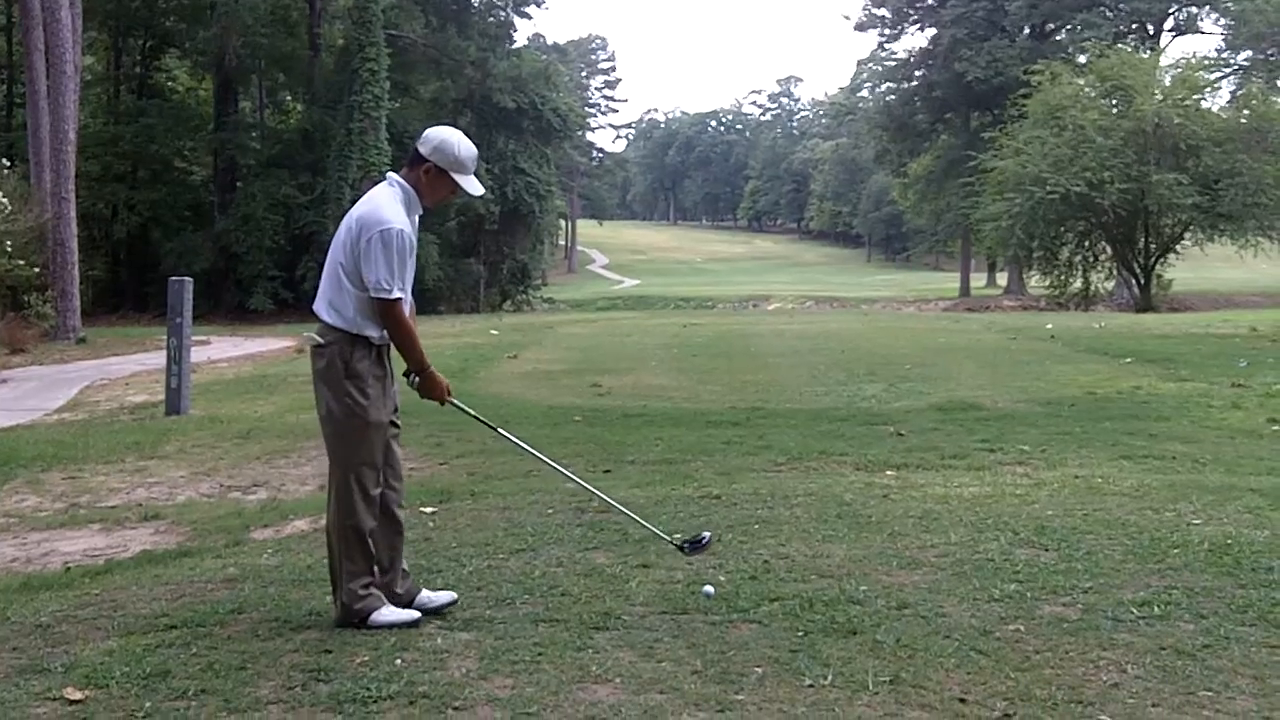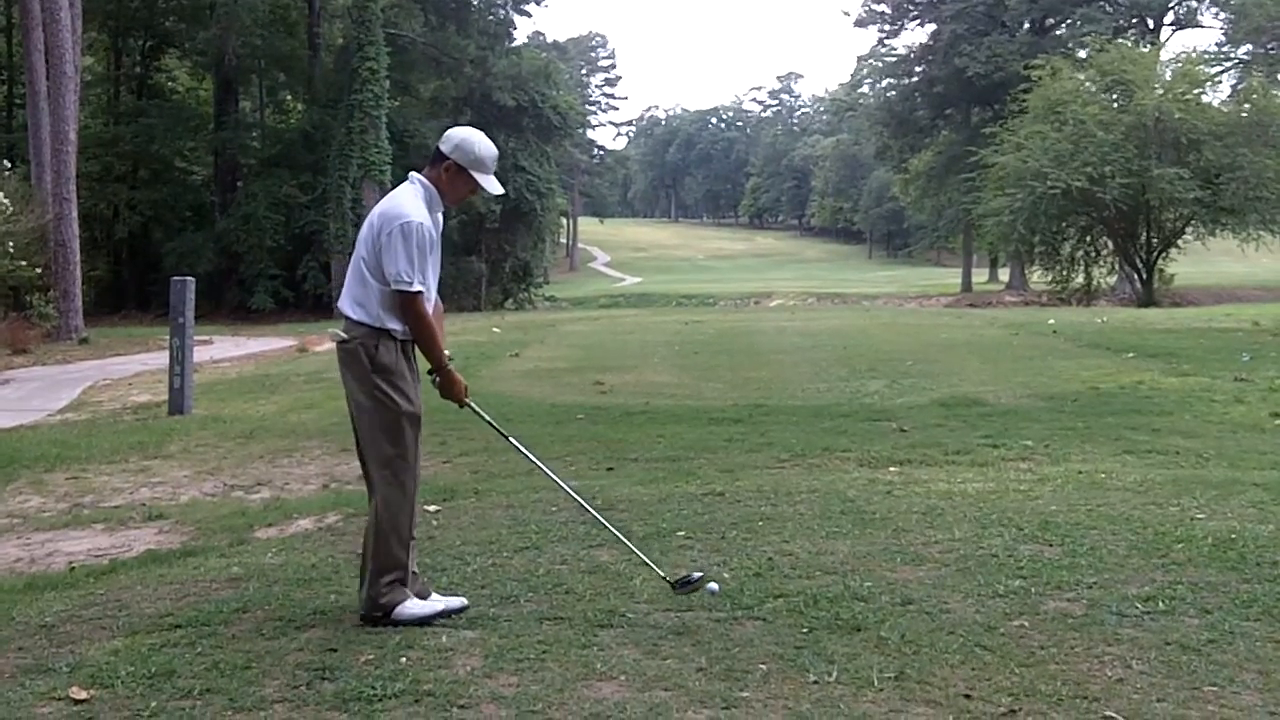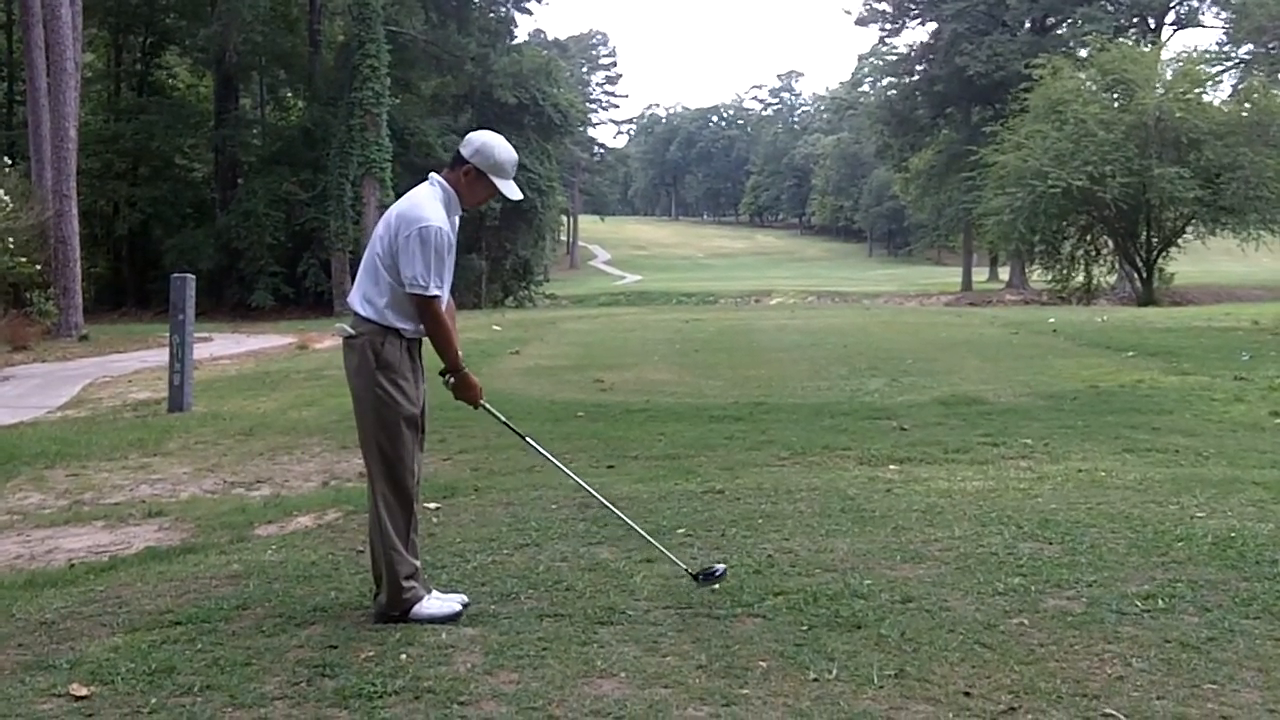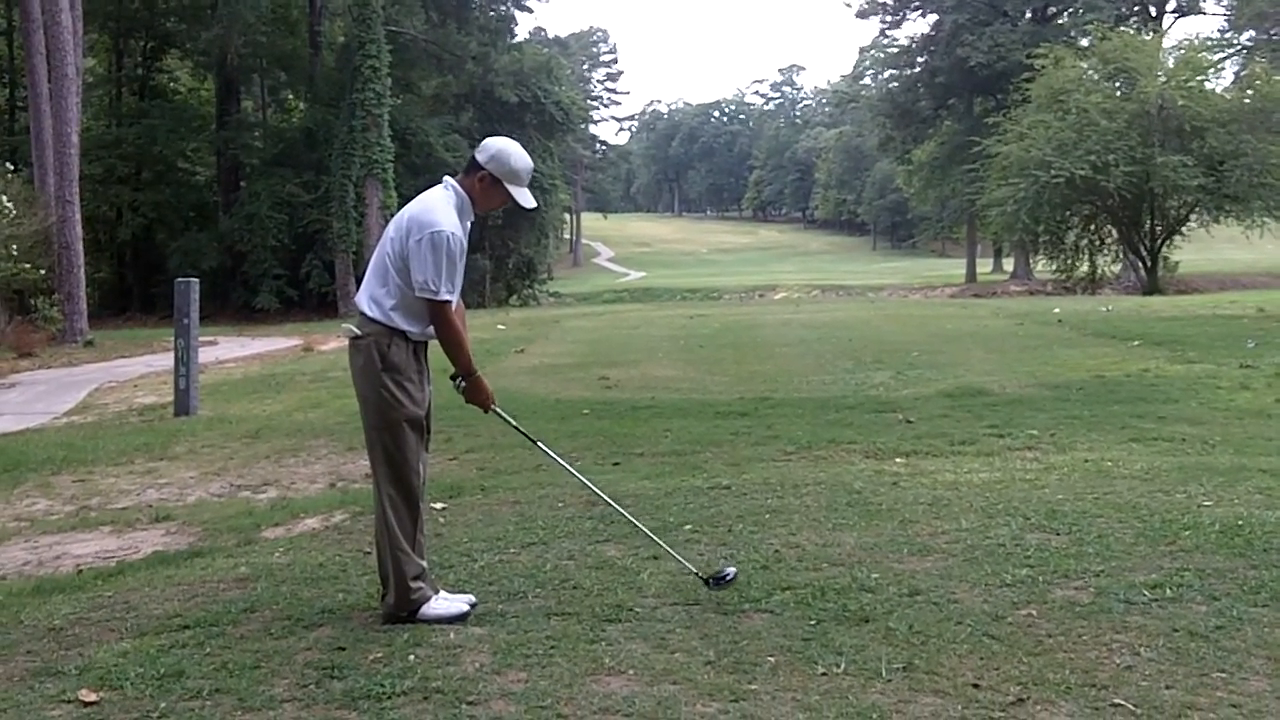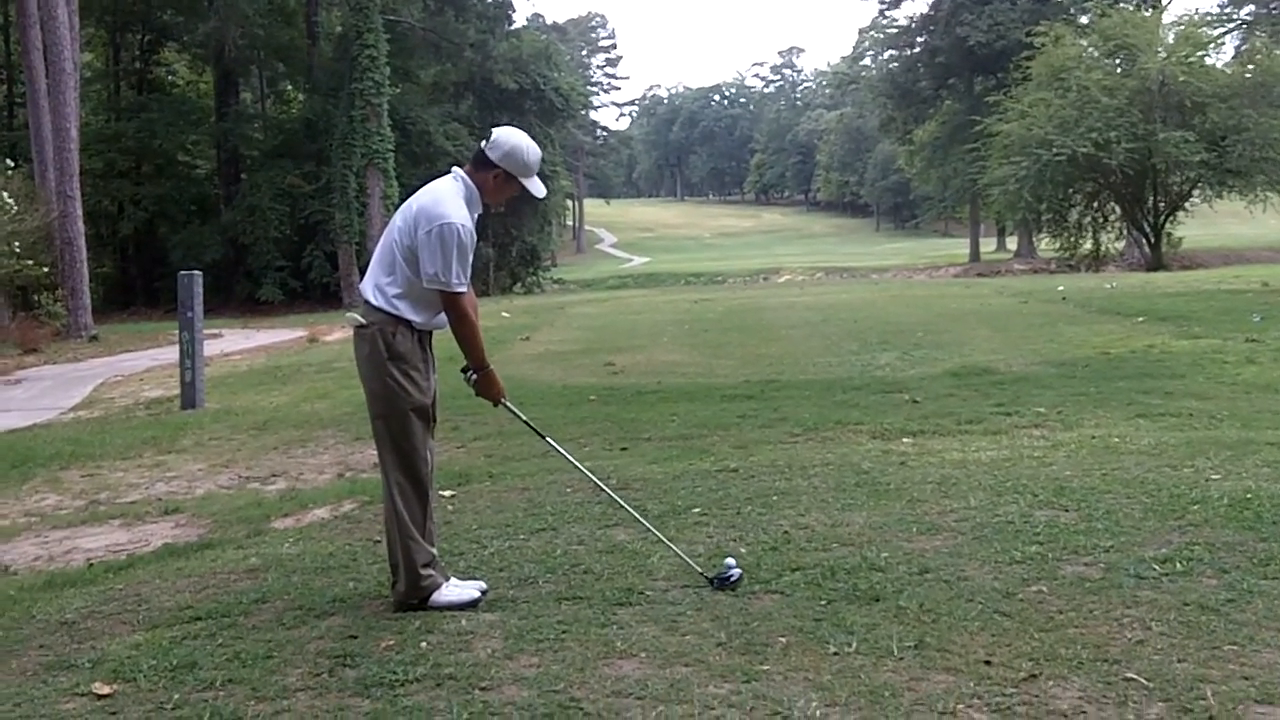
dt=0.5s
person 1, frame 1
left shoulder: (394, 205)
right shoulder: (389, 222)
right elbow: (390, 311)
left wrist: (419, 365)
right wrist: (426, 373)
left hip: (368, 353)
right hip: (350, 356)
left knee: (386, 478)
right knee: (358, 482)
left ankle: (393, 585)
right ankle: (357, 599)
person 1, frame 2
left shoulder: (425, 209)
right shoulder: (408, 217)
left elbow: (429, 294)
right elbow: (411, 304)
left wrist: (443, 356)
right wrist: (444, 370)
left hip: (393, 350)
right hip: (376, 350)
left knee: (401, 474)
right knee: (394, 475)
left ankle: (405, 585)
right ankle: (382, 594)
person 1, frame 3
left shoulder: (438, 208)
right shoulder: (427, 220)
left elbow: (442, 297)
right elbow: (429, 309)
left wrist: (456, 361)
right wrist: (459, 373)
left hip: (397, 345)
right hip: (381, 347)
left knee: (404, 473)
right knee: (394, 475)
left ankle: (407, 583)
right ankle: (398, 596)
person 1, frame 4
left shoulder: (448, 207)
right shoulder: (440, 225)
left elbow: (452, 300)
right elbow: (441, 314)
left wrist: (466, 367)
right wrist: (471, 377)
left hip: (403, 345)
right hip: (387, 348)
left knee: (410, 474)
right knee: (400, 475)
left ankle: (415, 584)
right ankle: (406, 596)
person 1, frame 5
left shoulder: (453, 196)
right shoulder: (450, 218)
left elbow: (463, 290)
right elbow: (455, 306)
left wrist: (478, 361)
right wrist: (484, 370)
left hip: (406, 333)
right hip: (392, 337)
left knee: (417, 461)
right knee: (409, 464)
left ankle: (424, 572)
right ankle: (416, 584)
